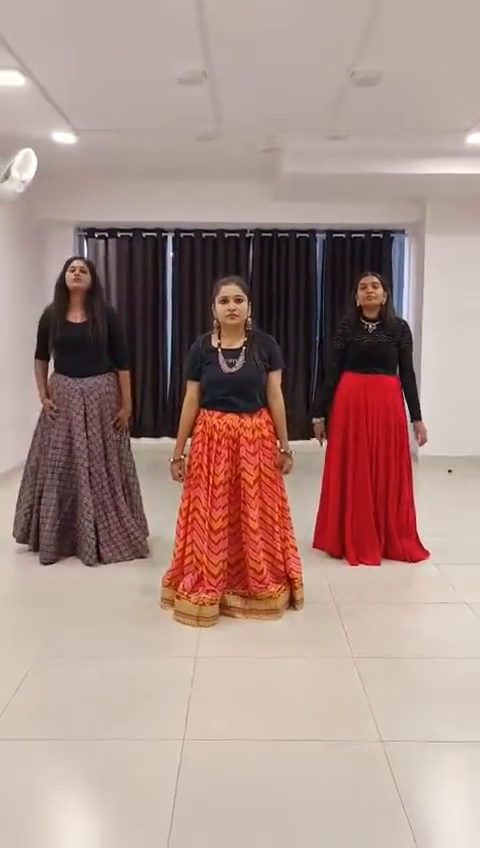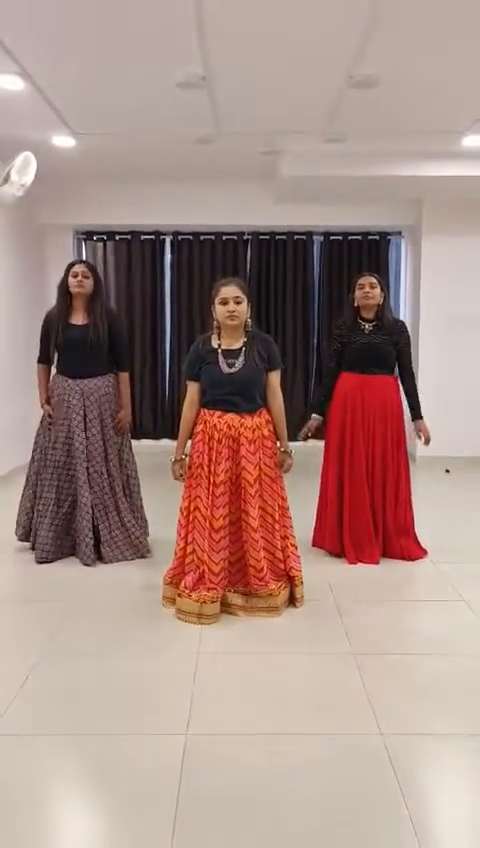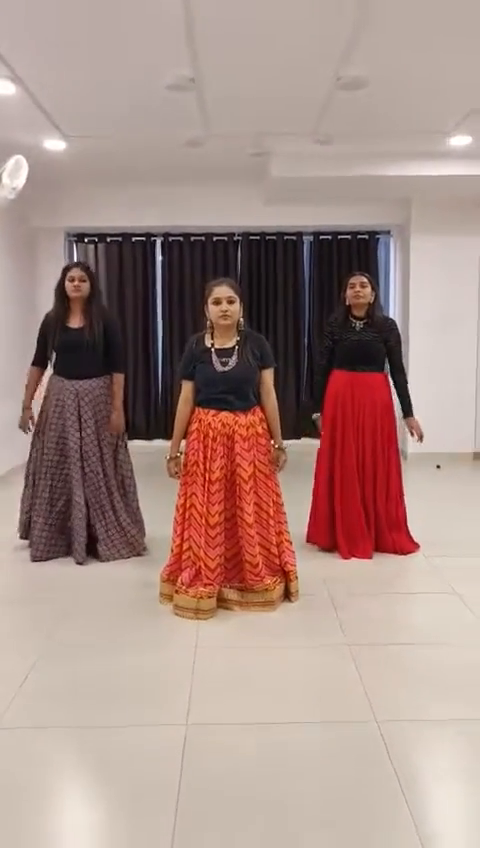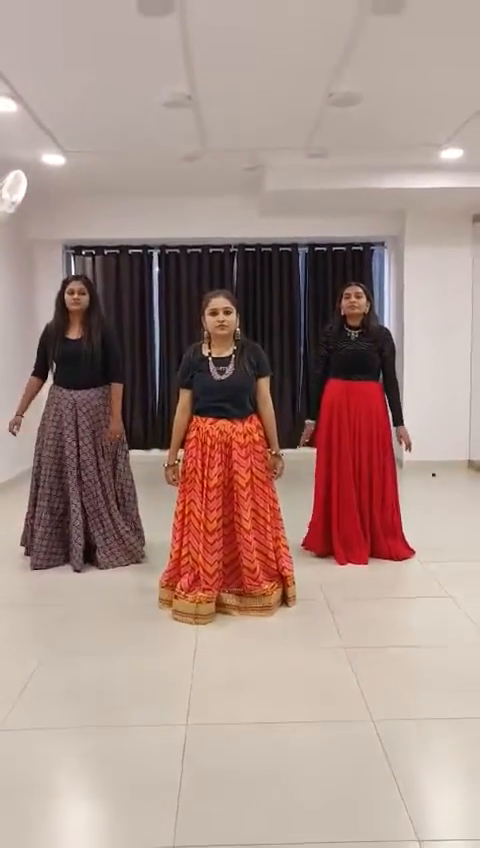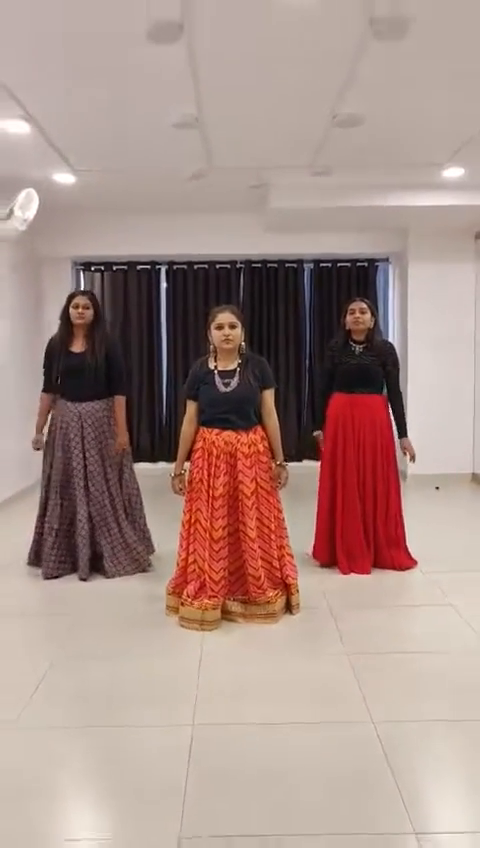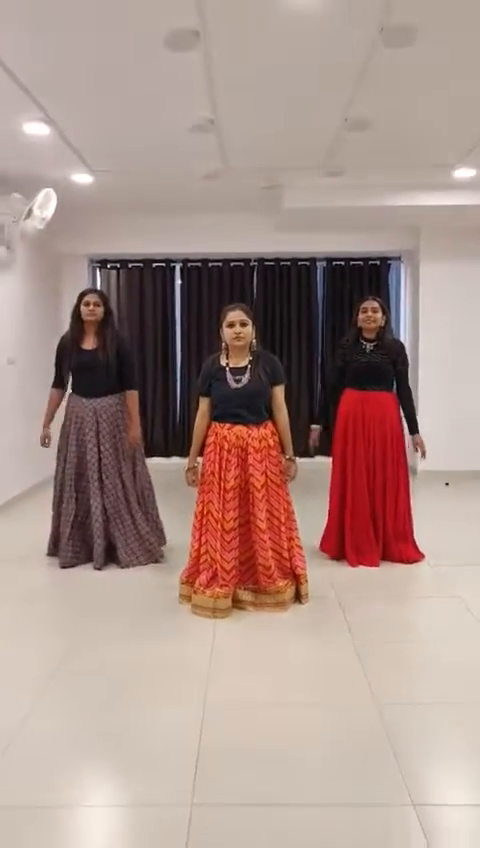
dt=0.2s
person 1, frame 1
left shoulder: (265, 345)
right shoulder: (201, 348)
left elbow: (275, 397)
right elbow: (191, 402)
left wrist: (285, 446)
right wrist: (178, 452)
left hip: (256, 439)
right hip: (213, 440)
left knee: (256, 515)
right knee: (211, 517)
left ankle: (258, 586)
right ankle: (206, 588)
person 1, frame 2
left shoulder: (264, 345)
right shoulder: (201, 348)
left elbow: (275, 397)
right elbow: (191, 402)
left wrist: (284, 445)
right wrist: (179, 452)
left hip: (256, 439)
right hip: (212, 440)
left knee: (256, 515)
right knee: (211, 516)
left ankle: (258, 584)
right ankle: (206, 586)
person 1, frame 3
left shoulder: (256, 344)
right shoulder: (195, 348)
left elbow: (268, 395)
right elbow: (185, 401)
left wrist: (278, 442)
right wrist: (173, 450)
left hip: (249, 436)
right hip: (207, 437)
left knee: (251, 510)
right knee: (207, 512)
left ankle: (254, 579)
right ankle: (203, 581)
person 1, frame 4
left shoulder: (253, 353)
right shoulder: (193, 357)
left elbow: (264, 403)
right elbow: (183, 409)
left wrist: (275, 450)
right wrist: (171, 457)
left hip: (246, 443)
right hip: (204, 444)
left knee: (249, 516)
right knee: (204, 518)
left ankle: (251, 585)
right ankle: (201, 587)
person 1, frame 5
left shoulder: (258, 366)
right shoulder: (199, 370)
left elbow: (269, 415)
right elbow: (190, 420)
left wrist: (279, 460)
right wrist: (178, 467)
left hip: (251, 454)
right hip: (210, 455)
left knee: (253, 525)
right knee: (210, 527)
left ankle: (256, 592)
right ankle: (208, 594)
person 1, frame 6
left shoulder: (269, 363)
right shoulder: (211, 367)
left elbow: (279, 410)
right elbow: (203, 416)
left wrist: (289, 454)
right wrist: (192, 460)
left hip: (261, 448)
right hip: (222, 449)
left knee: (264, 516)
right knee: (222, 518)
left ankle: (266, 581)
right ankle: (219, 583)
person 2, frame 1
left shoulder: (105, 315)
right shoulder: (51, 315)
left elbow: (121, 362)
right elbow: (41, 358)
left wrist: (126, 404)
right wrist: (43, 395)
left hip: (101, 396)
right hip: (64, 396)
left knee: (103, 469)
right knee: (59, 470)
left ankle: (110, 537)
right ankle: (57, 536)
person 2, frame 2
left shoulder: (107, 317)
right shoulder: (54, 318)
left elbow: (122, 364)
right elbow: (44, 362)
left wrist: (126, 406)
right wrist: (43, 399)
left hip: (101, 397)
right hip: (64, 398)
left knee: (103, 470)
right knee: (60, 470)
left ankle: (111, 536)
right ankle: (58, 537)
person 2, frame 3
left shoulder: (103, 320)
right shoulder: (52, 320)
left elbow: (117, 367)
right elbow: (39, 364)
left wrist: (118, 408)
right wrist: (26, 404)
left hip: (96, 398)
right hip: (60, 398)
left knee: (99, 470)
right knee: (56, 469)
left ankle: (108, 535)
right ankle: (54, 536)
person 2, frame 4
left shoulder: (102, 331)
right shoulder: (52, 331)
left elbow: (116, 377)
right elbow: (39, 374)
left wrist: (116, 418)
right wrist: (19, 412)
left hip: (95, 408)
right hip: (60, 408)
left knee: (98, 479)
right knee: (57, 478)
left ankle: (109, 543)
right ankle: (55, 544)
person 2, frame 5
left shoulder: (105, 345)
right shoulder: (56, 345)
left elbow: (119, 390)
right elbow: (49, 389)
left wrist: (122, 429)
right wrist: (39, 428)
left hip: (100, 420)
right hip: (65, 421)
left knee: (105, 489)
right knee: (65, 489)
left ankle: (115, 553)
right ankle: (63, 553)
person 2, frame 6
left shoulder: (115, 342)
right shoulder: (67, 343)
left elbow: (130, 385)
right elbow: (59, 385)
left wrist: (135, 424)
right wrist: (47, 422)
left hip: (113, 415)
right hip: (79, 417)
left knee: (119, 482)
right knee: (79, 483)
left ankle: (130, 544)
right ankle: (78, 544)
person 3, frame 1
left shoulder: (399, 327)
right shoulder: (346, 327)
left elbow: (407, 373)
right elbow: (333, 372)
left wrist: (417, 417)
right wrist: (320, 415)
left hip: (387, 404)
right hip: (350, 402)
left knee: (389, 473)
right knee: (350, 472)
left ankle: (393, 540)
right ankle: (351, 539)
person 3, frame 2
left shoulder: (397, 328)
right shoulder: (343, 328)
left elbow: (406, 373)
right elbow: (331, 371)
left wrist: (417, 416)
right wrist: (318, 413)
left hip: (384, 404)
right hip: (348, 402)
left knee: (386, 472)
right knee: (349, 472)
left ankle: (392, 539)
right ankle: (349, 538)
person 3, frame 3
left shoulder: (387, 326)
right shoulder: (335, 325)
left elbow: (397, 370)
right elbow: (324, 369)
left wrist: (409, 414)
right wrist: (318, 410)
left hip: (376, 400)
right hip: (340, 399)
left knee: (378, 467)
right knee: (341, 467)
left ankle: (384, 534)
right ankle: (344, 534)
person 3, frame 4
left shoulder: (381, 335)
right shoulder: (330, 335)
left elbow: (390, 380)
right elbow: (320, 377)
left wrist: (399, 423)
right wrist: (312, 419)
left hip: (371, 408)
right hip: (336, 408)
left knee: (374, 476)
right knee: (338, 475)
left ankle: (380, 540)
right ankle: (340, 540)
person 3, frame 5
left shoulder: (385, 349)
right shoulder: (335, 349)
left elbow: (394, 392)
right elbow: (325, 390)
left wrist: (403, 434)
right wrist: (320, 428)
left hip: (375, 421)
right hip: (341, 420)
left knee: (378, 486)
right knee: (342, 486)
left ankle: (384, 551)
right ankle: (344, 550)
person 3, frame 6
left shoulder: (395, 347)
right shoulder: (347, 346)
left elbow: (404, 389)
right elbow: (333, 386)
left wrist: (414, 430)
right wrist: (319, 422)
left hip: (385, 417)
right hip: (352, 416)
left knee: (388, 481)
right knee: (352, 481)
left ankle: (393, 544)
right ankle: (353, 543)
